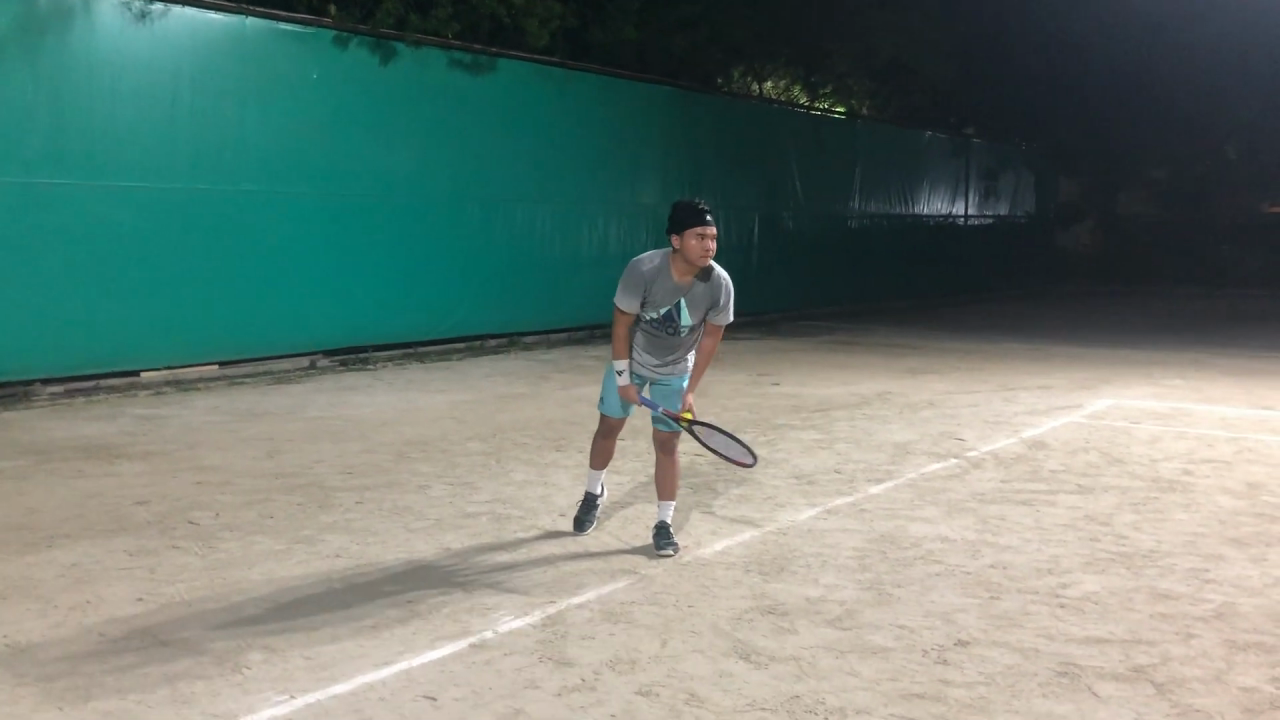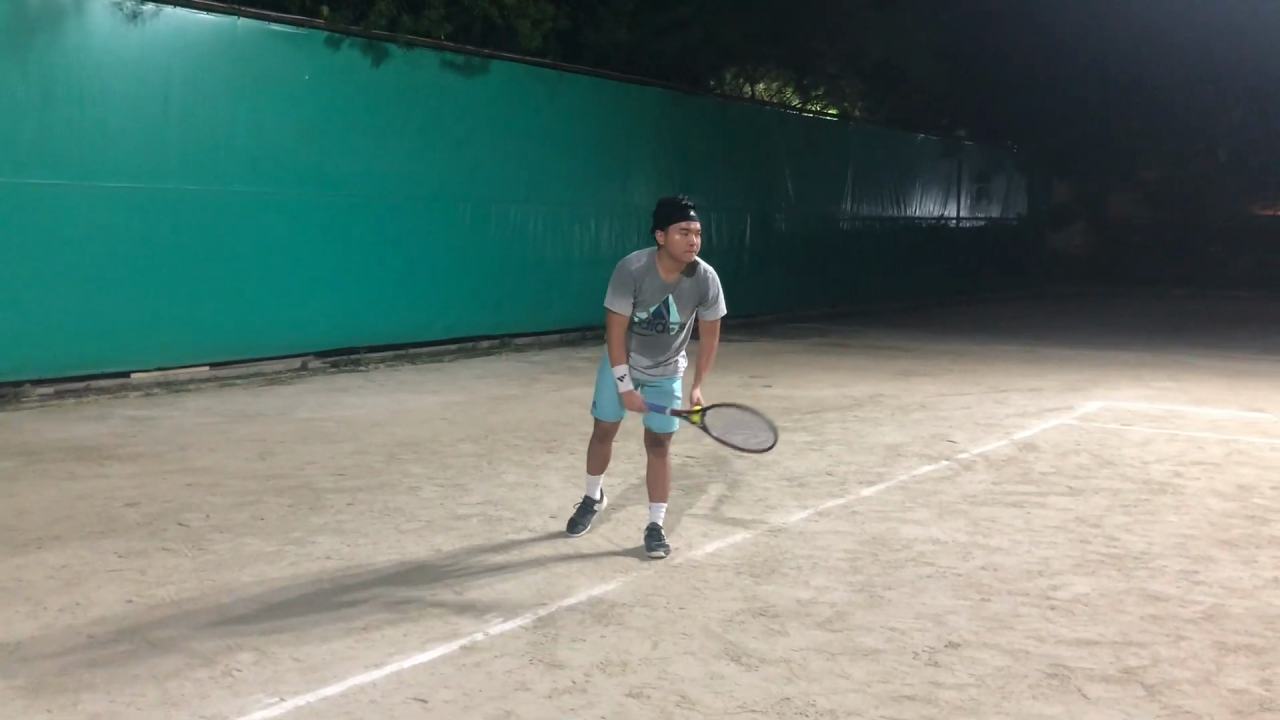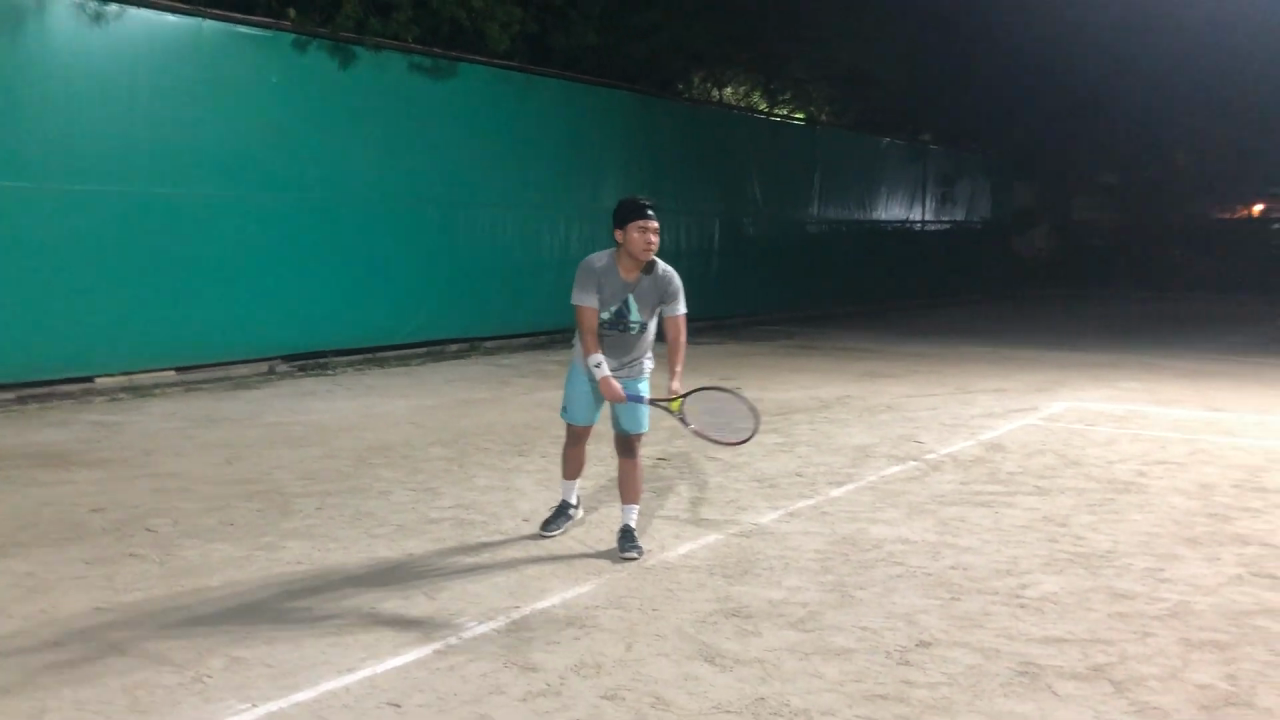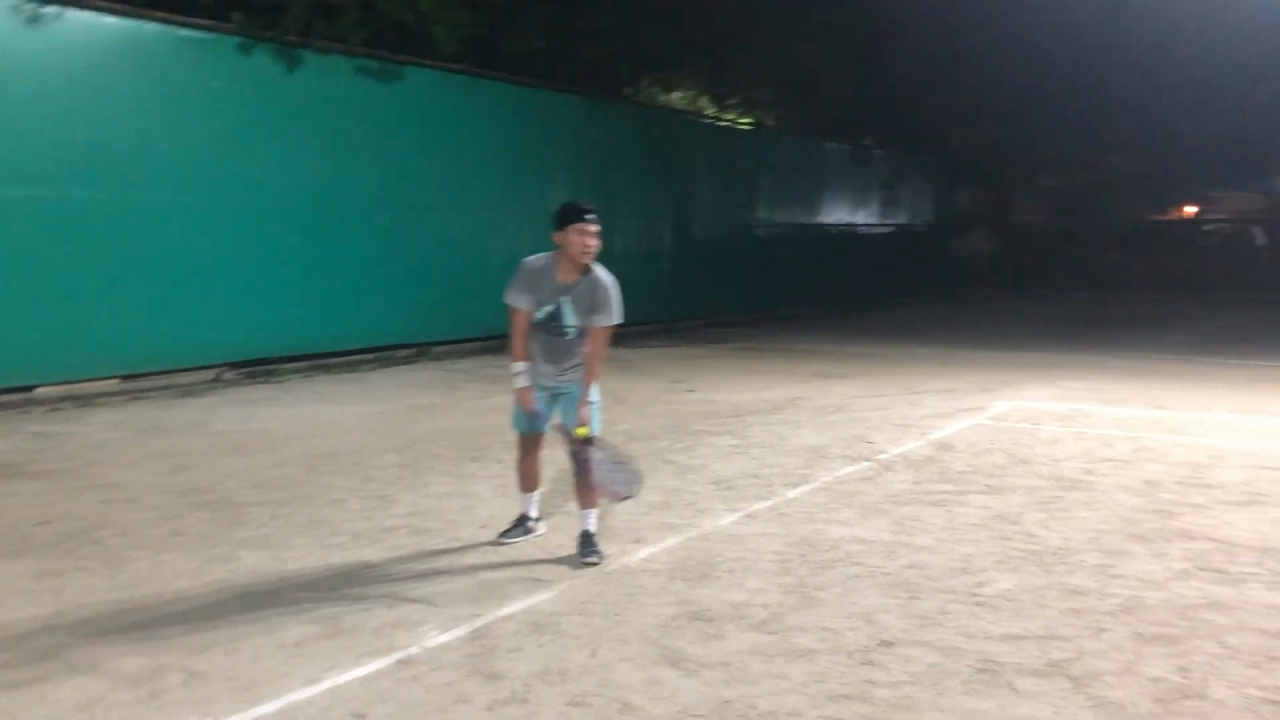
dt=0.3s
person 1, frame 1
left shoulder: (719, 284)
right shoulder: (642, 269)
left elbow: (710, 338)
right elbow: (621, 327)
left wrist: (690, 390)
right wrist: (623, 379)
left hip: (675, 370)
right hip: (629, 362)
left knee: (667, 443)
right knee: (608, 427)
left ankle: (664, 524)
right ankle: (594, 493)
person 1, frame 2
left shoulder: (706, 280)
right shoulder: (630, 269)
left elbow: (709, 335)
right elbow: (616, 331)
left wrist: (698, 385)
right wrist: (624, 385)
left hip: (666, 372)
right hip: (622, 364)
left knee: (659, 445)
right knee: (603, 432)
left ankle: (655, 527)
right ankle: (592, 498)
person 1, frame 3
left shoulder: (666, 279)
right shoulder: (592, 268)
left elbow: (676, 334)
right elbow: (588, 330)
left wrist: (674, 378)
right wrist: (603, 376)
left hip: (634, 372)
right hip: (590, 367)
left knee: (629, 447)
right knee: (576, 436)
left ankle: (628, 527)
right ankle: (569, 504)
person 1, frame 4
left shoulder: (602, 285)
right shoulder: (531, 270)
left elbow: (596, 347)
right elbow: (519, 331)
left wrist: (585, 402)
right wrist: (521, 382)
left hip: (578, 379)
right hip: (536, 376)
left knee: (581, 451)
right knee: (528, 444)
left ankle: (588, 532)
right ankle: (530, 517)
